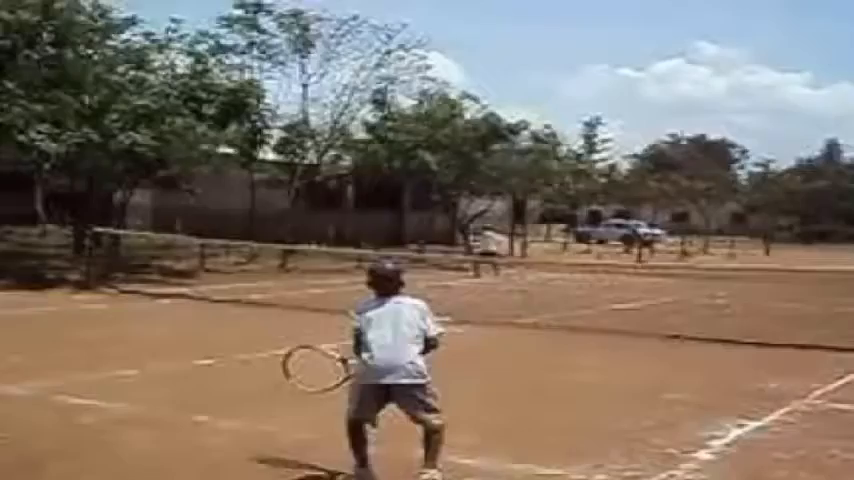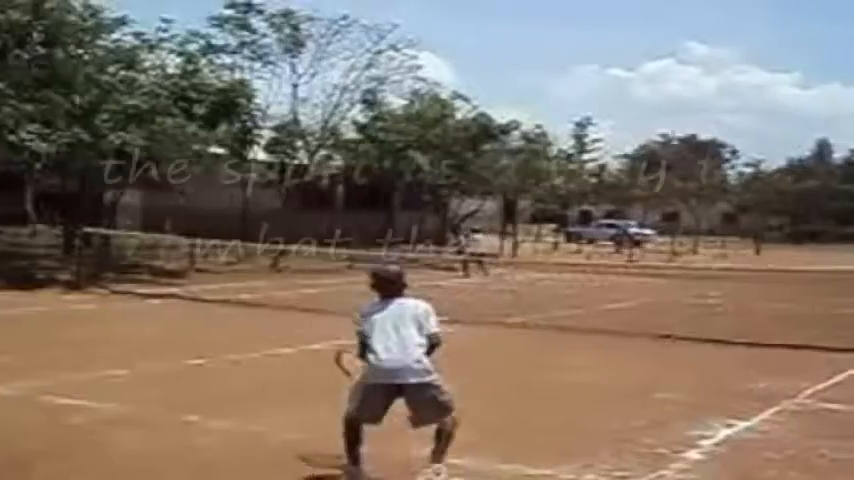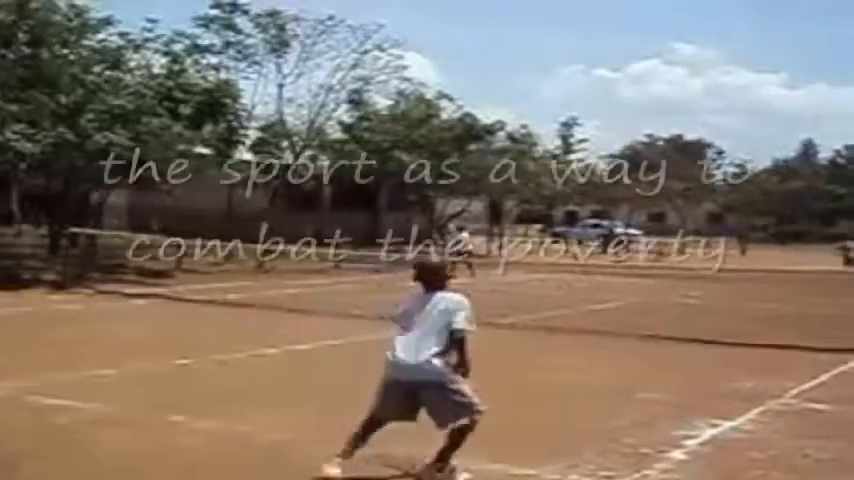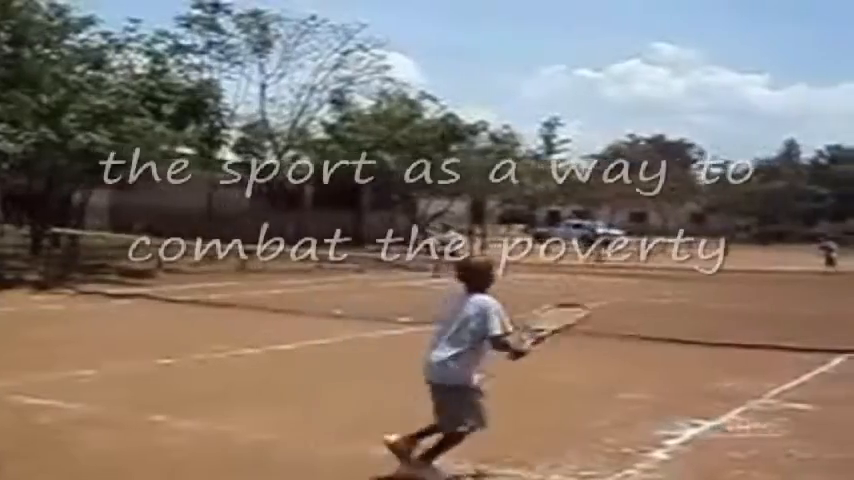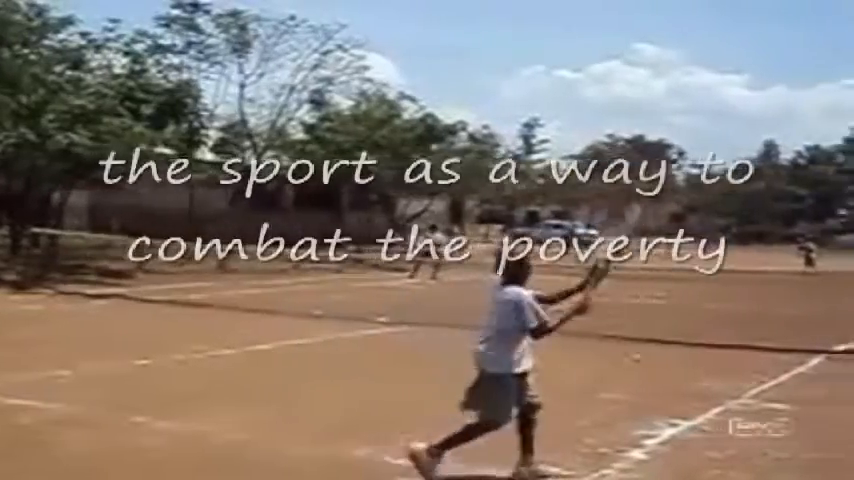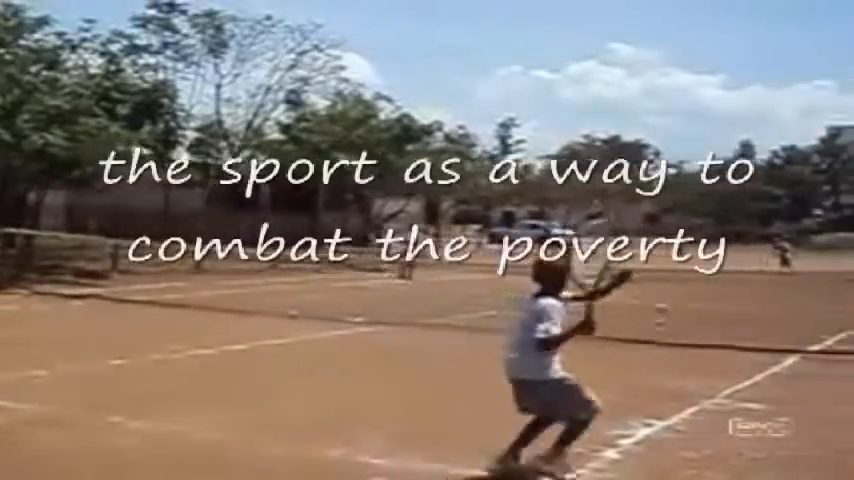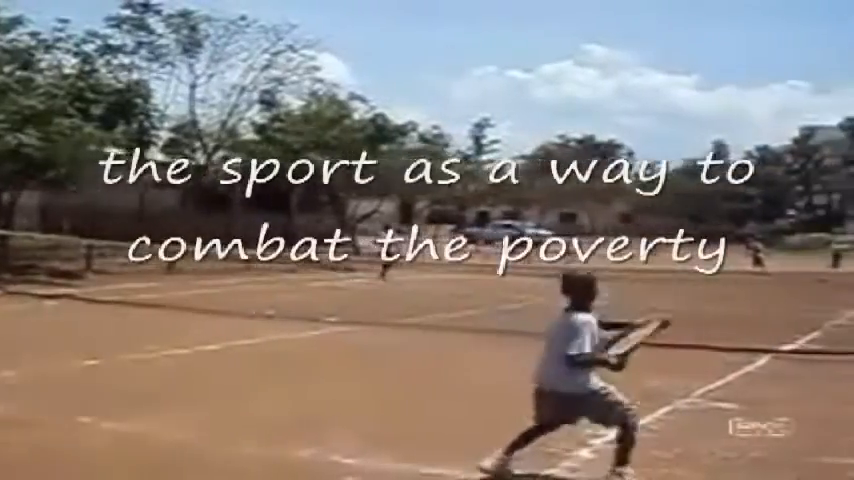
dt=0.2s
person 1, frame 1
left shoulder: (364, 309)
right shoulder: (418, 306)
left elbow: (358, 346)
right elbow: (432, 342)
left hip: (372, 372)
right hip: (410, 371)
left knee: (355, 418)
right knee: (434, 422)
person 1, frame 2
left shoulder: (368, 311)
right shoulder: (421, 307)
left elbow: (363, 350)
right elbow: (435, 341)
left hip: (379, 371)
right hip: (417, 371)
left knee: (353, 417)
right knee: (446, 419)
person 1, frame 3
left shoulder: (412, 300)
right shoulder: (458, 302)
right elbow: (458, 337)
right wrist: (463, 363)
left hip: (398, 368)
right hip: (433, 371)
left knee: (377, 419)
right knee: (470, 416)
left ankle: (340, 462)
person 1, frame 4
left shoulder: (458, 299)
right shoulder: (488, 305)
right elbow: (497, 342)
left wrist: (511, 345)
right wrist: (520, 349)
left hip: (439, 368)
right hip: (453, 374)
left knee: (456, 422)
right knee: (465, 425)
left ankle: (403, 442)
person 1, frame 5
left shoulder: (505, 290)
right shoulder: (520, 296)
left elbow: (544, 300)
right elbow: (538, 332)
left wrist: (579, 289)
right wrist: (573, 312)
left hip: (504, 364)
right hip: (501, 365)
left knee: (529, 407)
right knee: (492, 420)
right ankle: (430, 451)
person 1, frame 6
left shoulder: (541, 300)
right shoulder: (549, 306)
left elbow: (582, 298)
right elbow: (546, 343)
right wrist: (577, 328)
left hip: (520, 371)
right hip: (540, 374)
left knee: (550, 413)
right knee: (588, 412)
left ankle: (508, 458)
right ankle: (552, 458)
person 1, frame 7
left shoulder: (568, 314)
right shoulder: (583, 322)
right elbow: (576, 360)
left wrist: (631, 326)
right wrist: (608, 362)
left hip: (547, 384)
right hip: (578, 387)
left knee: (548, 423)
right knee: (628, 420)
left ankle: (501, 458)
